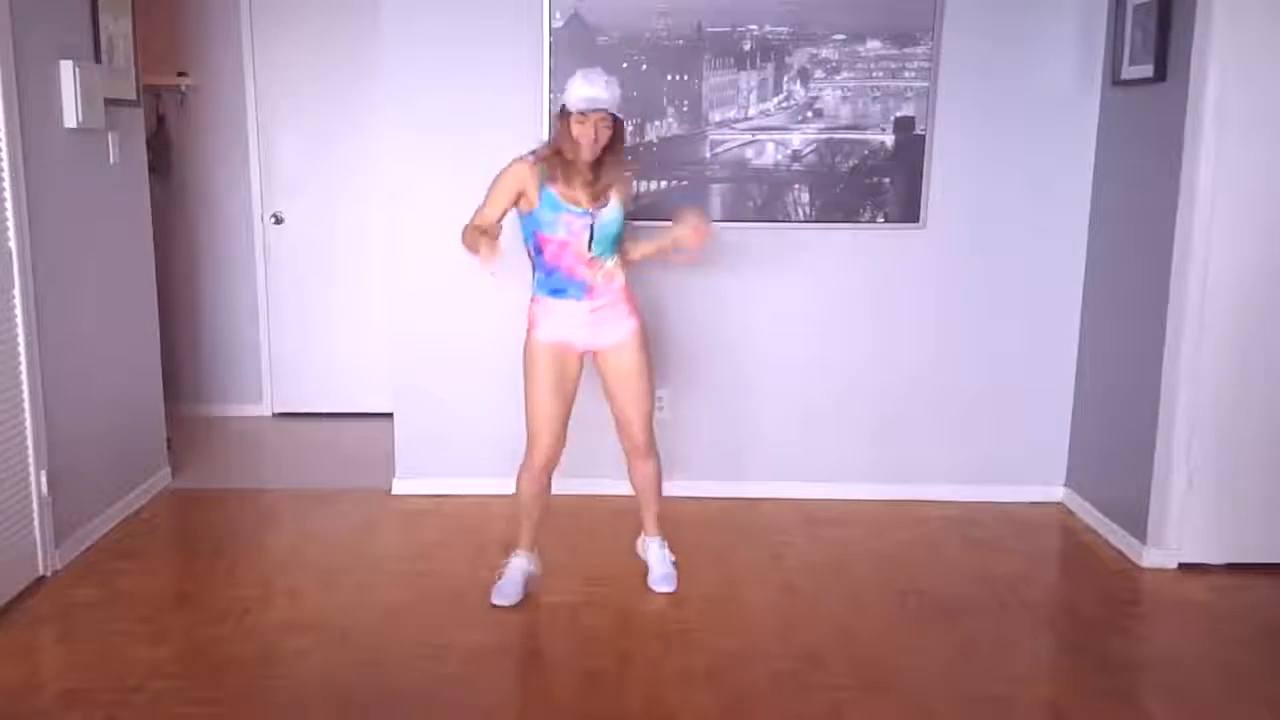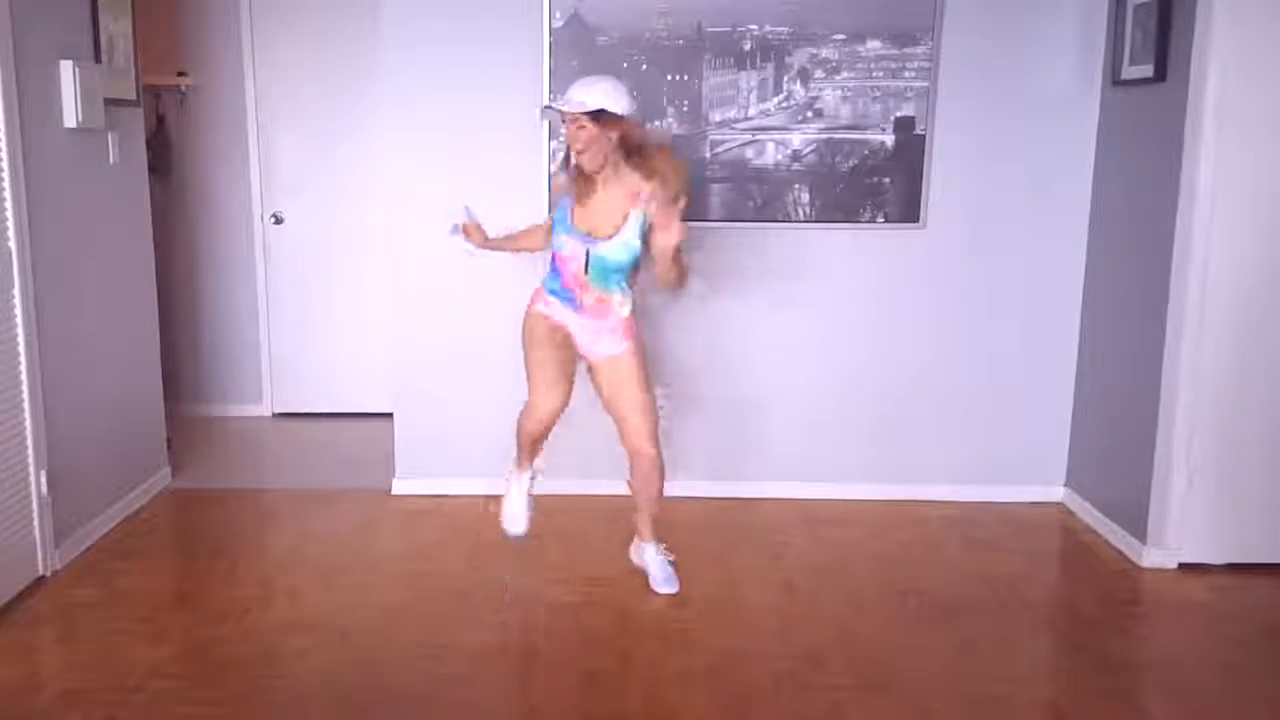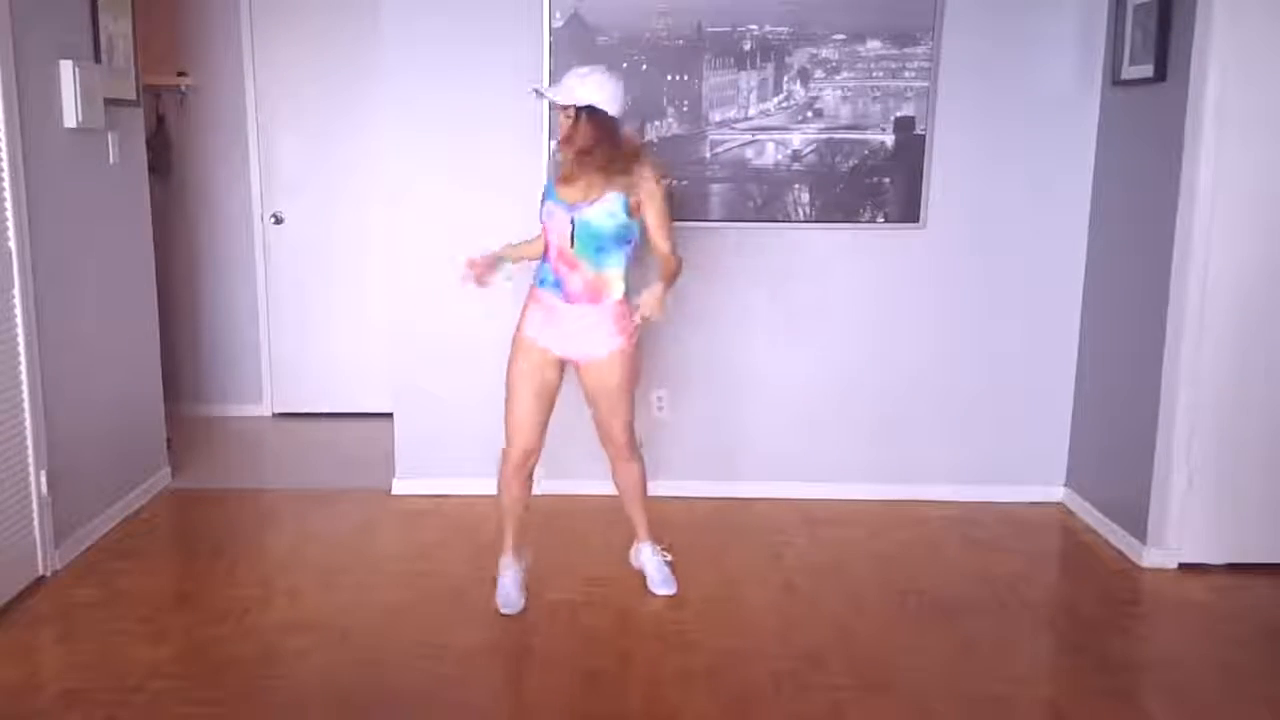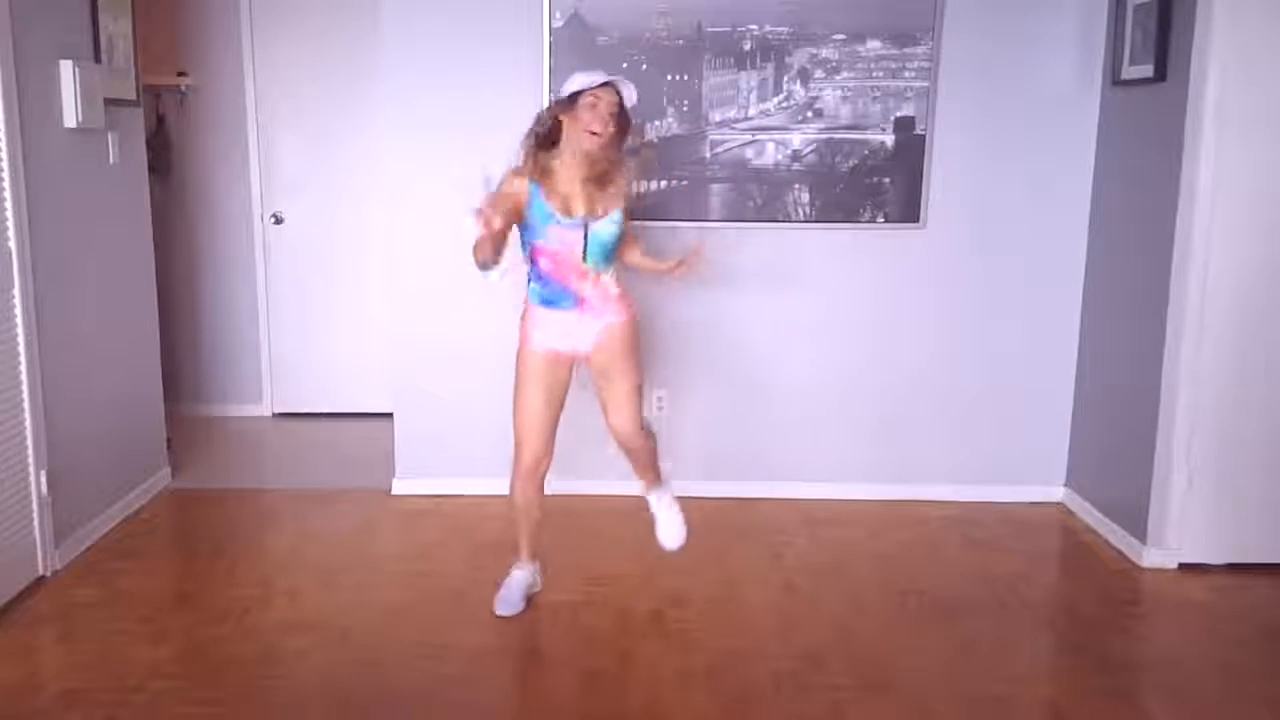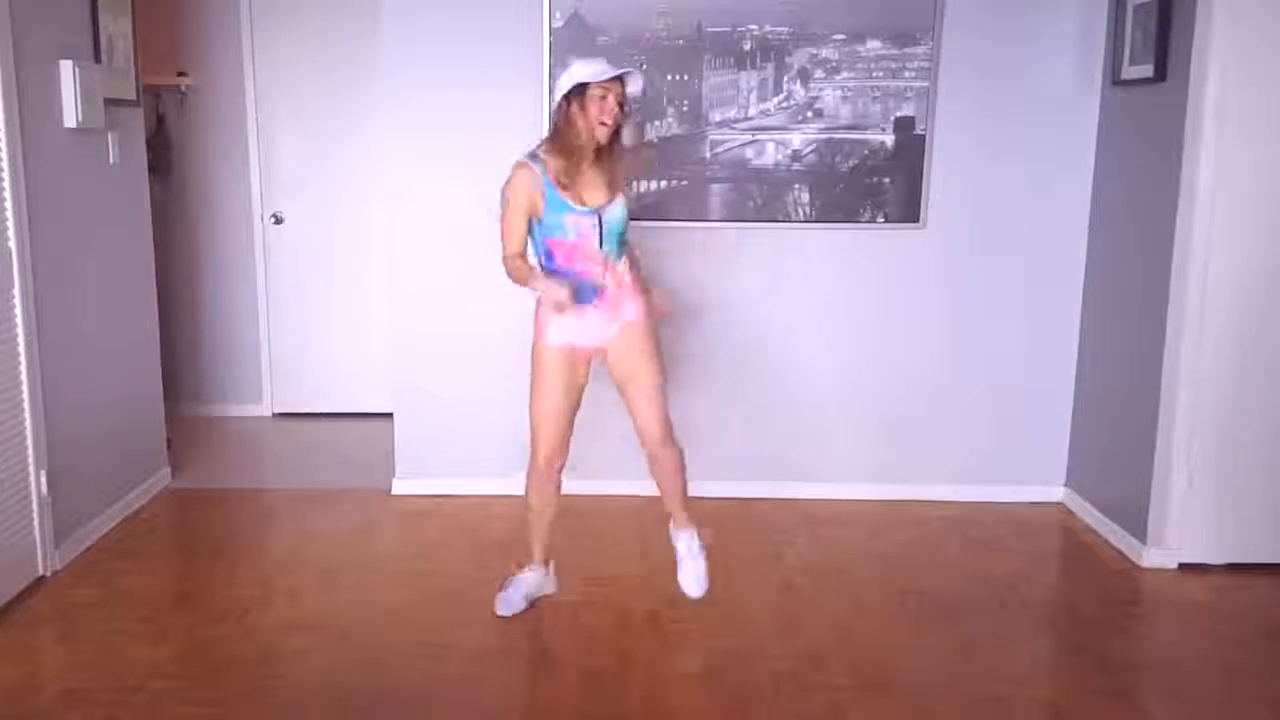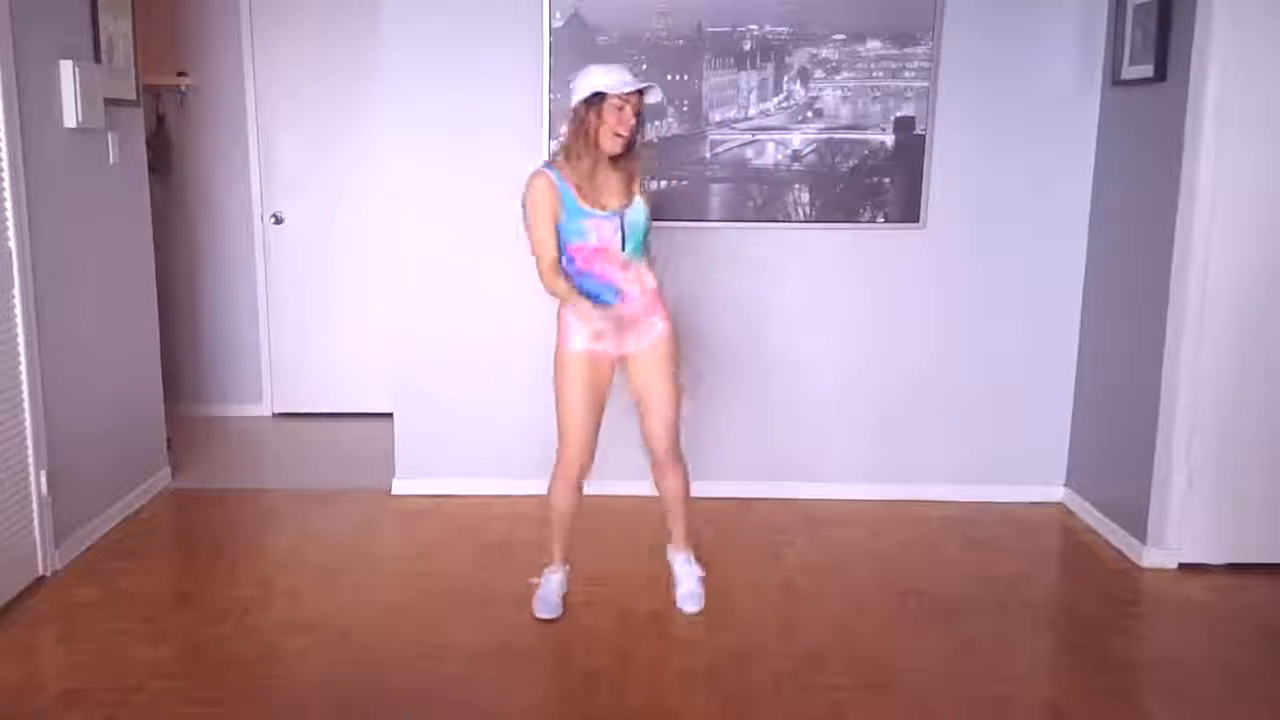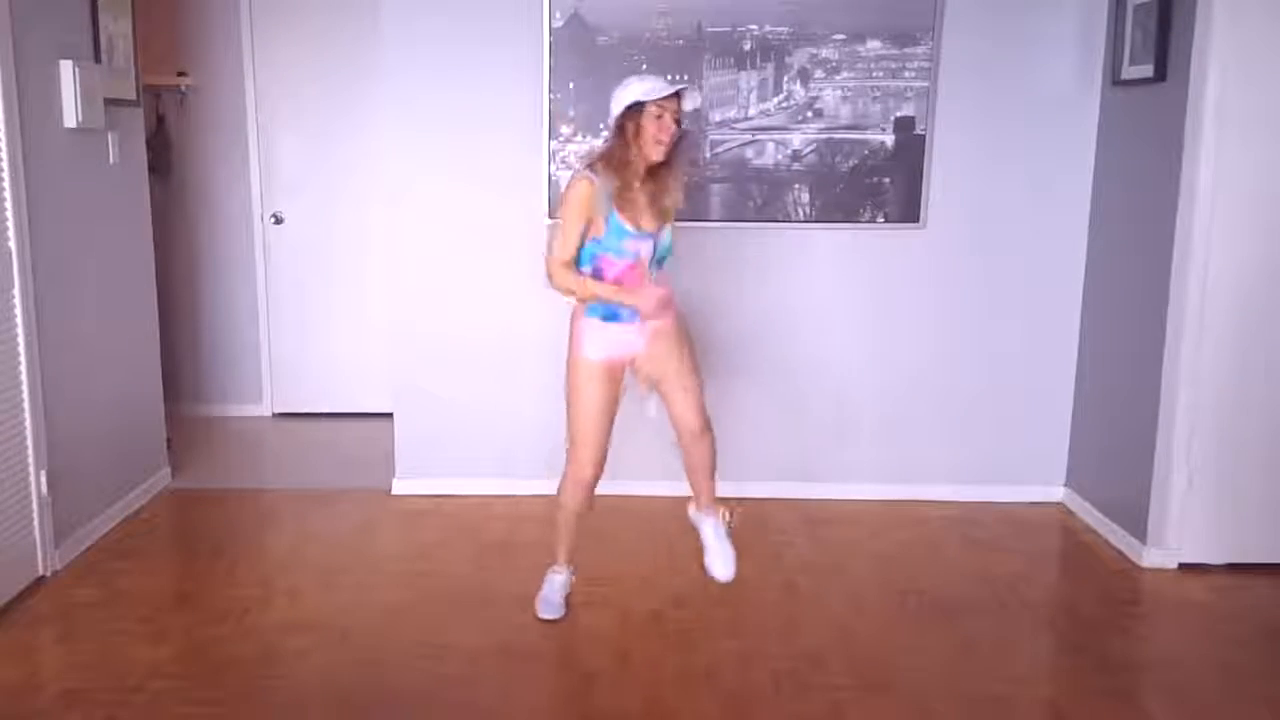
dt=0.2s
person 1, frame 1
left shoulder: (616, 181)
right shoulder: (528, 172)
right elbow: (477, 229)
left wrist: (672, 241)
right wrist: (480, 238)
left hip: (614, 318)
right hip: (554, 322)
left knee: (639, 440)
right knee: (542, 452)
left ankle: (653, 542)
right ankle: (522, 557)
person 1, frame 2
left shoulder: (654, 193)
right shoulder: (568, 183)
left elbow: (671, 280)
left wrist: (668, 251)
right wrist: (489, 241)
left hip: (612, 331)
right hip: (552, 314)
left knee: (645, 448)
right knee: (548, 402)
left ankle: (647, 545)
right ankle: (522, 471)
person 1, frame 3
left shoulder: (638, 179)
right shoulder: (561, 173)
left elbow: (667, 256)
left wrist: (660, 286)
right wrist: (498, 257)
left hip: (605, 329)
right hip: (544, 321)
left knee: (621, 445)
right knee: (519, 449)
left ankle: (645, 547)
right ankle: (509, 561)
person 1, frame 4
left shoulder: (614, 180)
right shoulder: (522, 182)
right elbow: (485, 260)
left wrist: (660, 266)
right wrist: (491, 234)
left hip: (607, 319)
right hip: (546, 328)
left knee: (626, 427)
right knee: (530, 458)
left ankle: (655, 489)
right ankle: (524, 566)
person 1, frame 5
left shoulder: (612, 170)
right shoulder: (528, 176)
right elbow: (513, 259)
left wrist: (645, 290)
right wrist: (541, 283)
left hip: (624, 315)
right hip: (563, 325)
left knee: (656, 434)
right knee: (546, 456)
left ankle: (683, 534)
right ankle: (536, 570)
person 1, frame 6
left shoulder: (628, 174)
right shoulder: (547, 184)
right elbow: (549, 270)
right wrist: (585, 310)
left hip: (646, 323)
right hip: (585, 332)
left knee: (665, 449)
right knee: (572, 460)
left ankle: (682, 553)
right ankle: (557, 570)
person 1, frame 7
left shoulder: (662, 187)
right shoulder: (588, 189)
right elbow: (558, 272)
right wrist: (625, 295)
left hip: (656, 324)
right hip: (600, 336)
left knee: (694, 424)
right knee: (584, 469)
left ankle: (706, 512)
right ankle: (560, 569)
